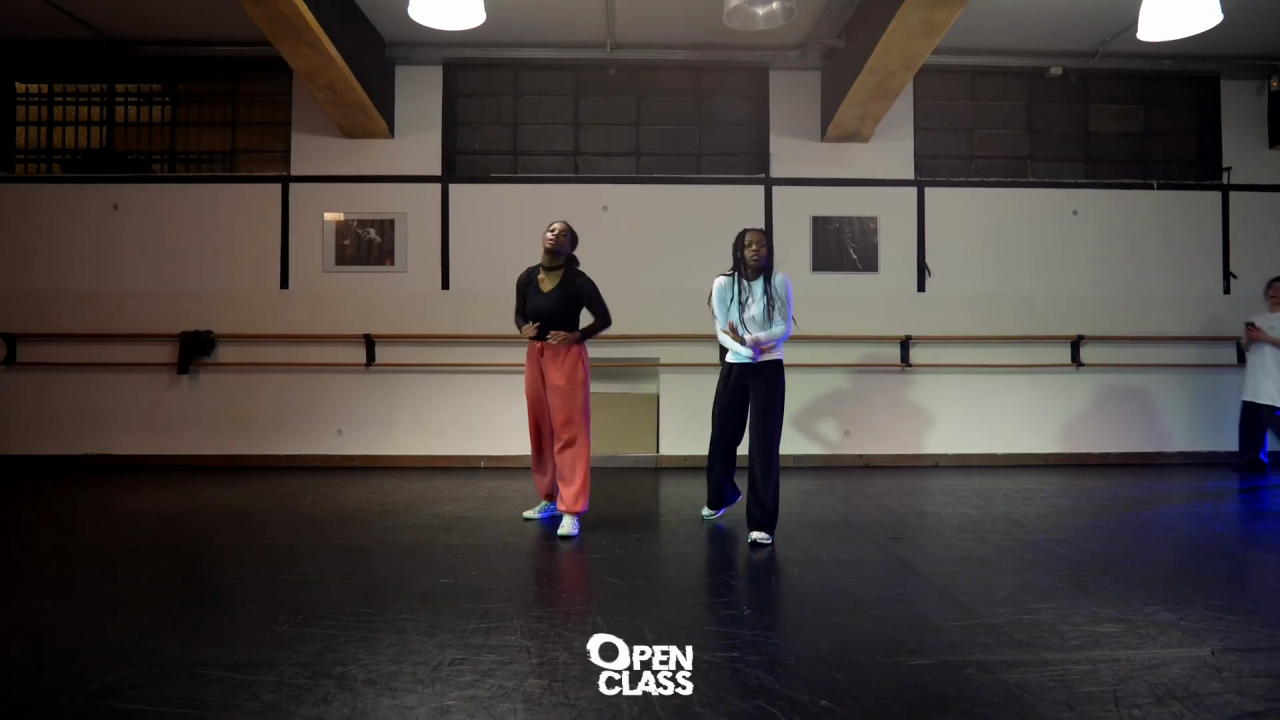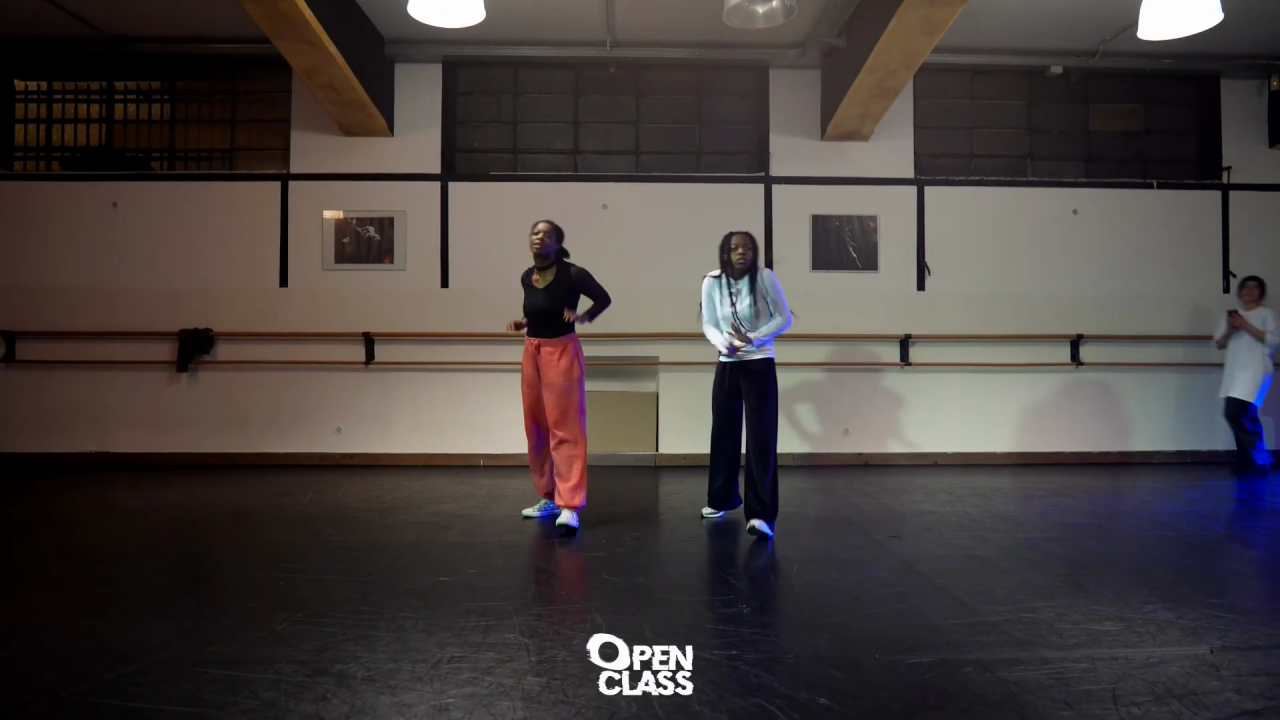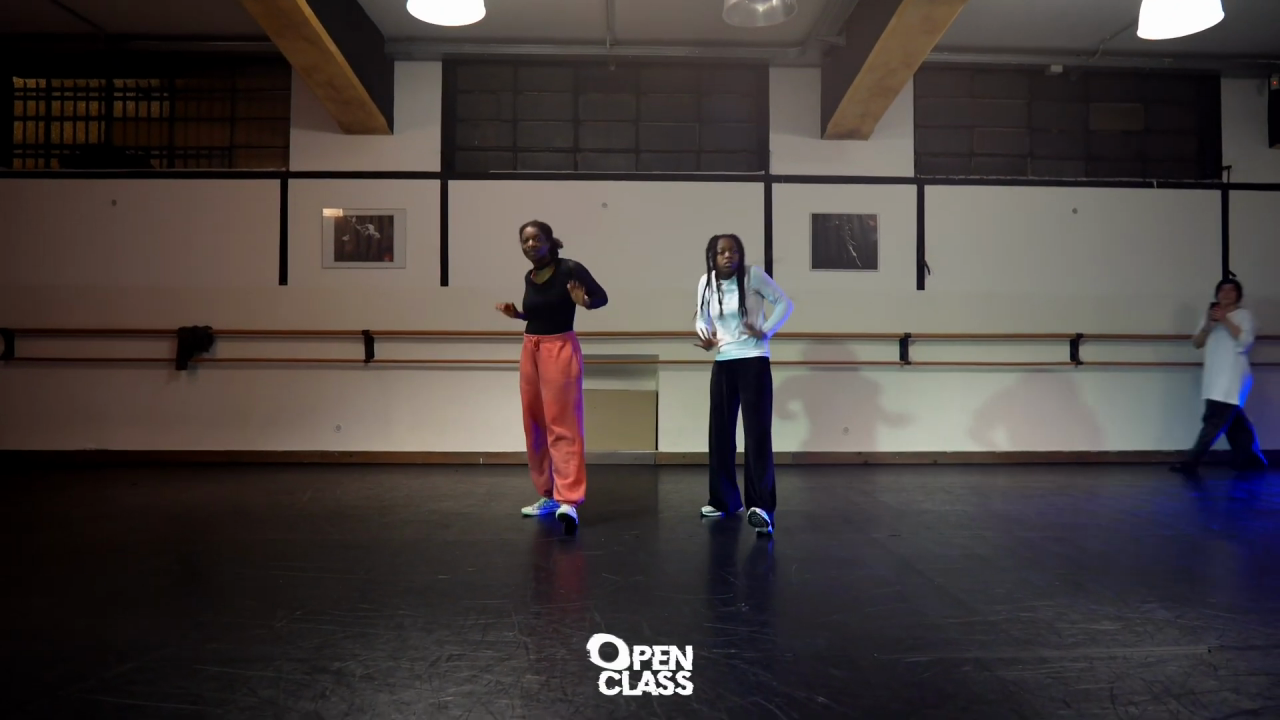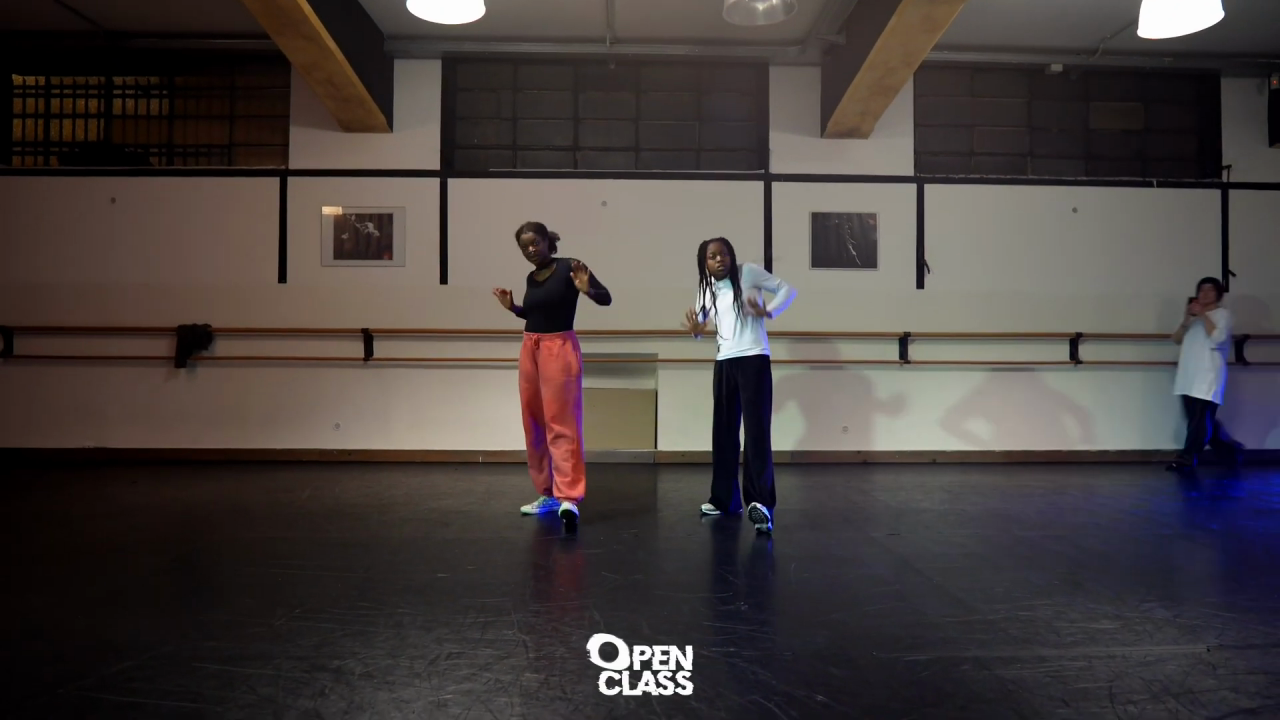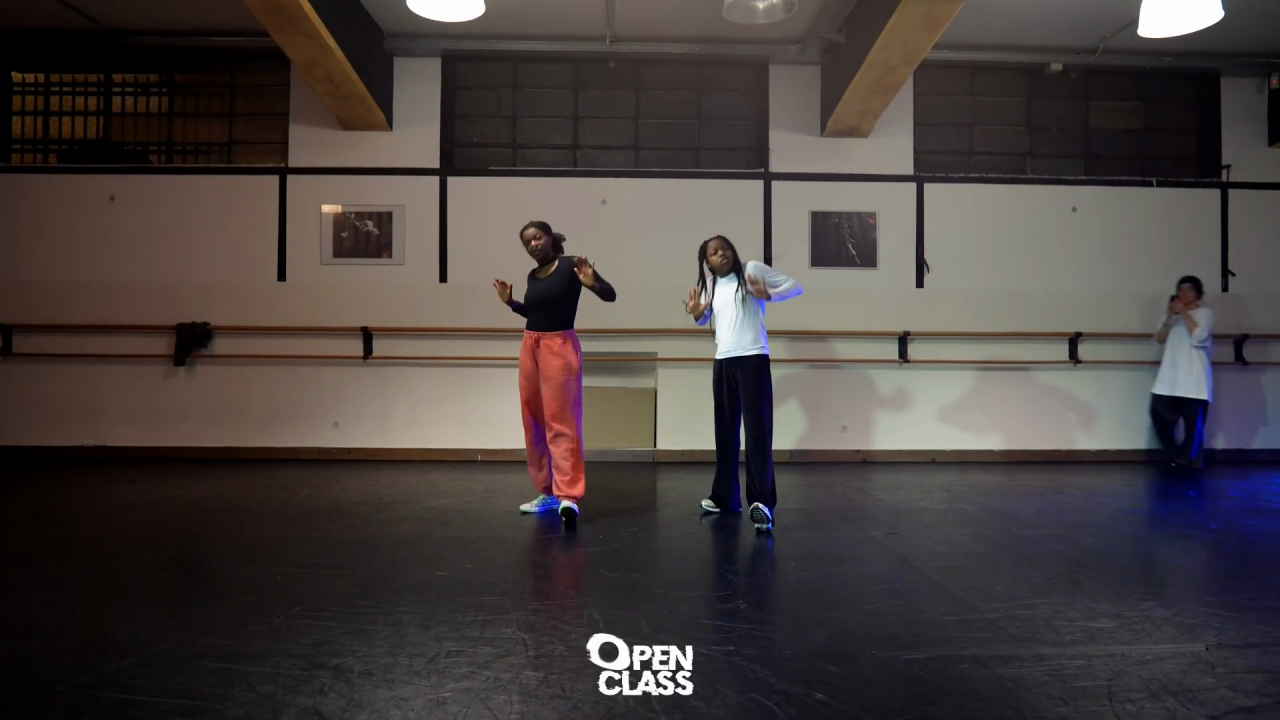
dt=0.2s
person 1, frame 1
left shoulder: (579, 281)
right shoulder: (526, 278)
left elbow: (604, 320)
left wrist: (575, 336)
right wrist: (525, 329)
left hip: (567, 358)
right hip: (536, 358)
left knee: (569, 433)
right knee: (540, 431)
left ankle: (570, 510)
right ankle: (549, 498)
person 1, frame 2
left shoulder: (573, 274)
right shoulder: (527, 277)
left elbow: (604, 300)
left wrist: (583, 317)
right wrist: (522, 323)
left hip: (563, 353)
right hip: (532, 354)
left knee: (564, 429)
right knee: (537, 429)
left ankle: (570, 505)
right ankle: (548, 497)
person 1, frame 3
left shoulder: (570, 269)
right shoulder: (529, 277)
left elbow: (602, 297)
left wrist: (583, 301)
right wrist: (516, 314)
left hip: (561, 350)
right hip: (530, 351)
left knee: (562, 425)
right knee: (535, 426)
left ankle: (568, 500)
right ankle: (548, 495)
person 1, frame 4
left shoulder: (570, 268)
right shoulder: (531, 278)
left elbow: (606, 299)
left wrist: (587, 290)
right wrist: (513, 307)
left hip: (560, 348)
right hip: (530, 349)
left knee: (561, 424)
right knee: (534, 424)
left ankle: (568, 497)
right ankle: (548, 493)
person 1, frame 5
left shoulder: (572, 265)
right shoulder: (532, 276)
left elbow: (611, 295)
left wrist: (591, 284)
right wrist: (510, 302)
left hip: (560, 347)
right hip: (530, 348)
left knee: (561, 422)
right knee: (534, 422)
left ankle: (568, 496)
right ankle: (547, 491)
person 2, frame 1
left shoulder: (779, 281)
right shoulder: (723, 284)
left elbow: (784, 329)
right elbow: (722, 333)
left wrist: (749, 339)
right wrist: (747, 349)
left hip: (769, 370)
right hip: (734, 367)
left knee: (764, 444)
right knee: (722, 436)
left ankle: (762, 523)
right ankle: (720, 496)
person 2, frame 2
left shoulder: (765, 278)
right shoulder: (712, 283)
left elbow: (785, 319)
right elbow: (709, 325)
left wrist: (751, 339)
right wrist: (724, 346)
left hip: (760, 366)
right hip: (727, 366)
left knee: (760, 438)
right knee: (723, 434)
left ankle: (762, 515)
right ankle: (722, 499)
person 2, frame 3
left shoulder: (753, 275)
right shoulder: (706, 282)
left elbow: (784, 303)
right elbow: (702, 319)
left wrist: (764, 332)
right wrist: (706, 339)
left hip: (754, 363)
right hip: (723, 364)
left knee: (757, 433)
right knee: (720, 432)
left ankle: (761, 506)
right ankle: (724, 499)
person 2, frame 4
left shoulder: (749, 272)
right shoulder: (706, 286)
left elbow: (787, 290)
right elbow: (701, 318)
left wrist: (767, 312)
right wrist: (697, 329)
left hip: (754, 361)
right hip: (724, 363)
left knee: (756, 431)
right knee: (723, 431)
left ankle: (761, 502)
right ankle: (724, 498)
person 2, frame 5
left shoulder: (752, 269)
right shoulder: (710, 285)
left elbow: (795, 286)
right elbow: (705, 318)
left wrist: (769, 294)
right wrist: (697, 314)
left hip: (753, 360)
right hip: (723, 362)
left knee: (757, 429)
right knee: (725, 430)
left ankle: (762, 501)
right ankle: (725, 496)
person 3, frame 1
right shoulder: (1257, 318)
right elbow: (1247, 347)
right wrist: (1249, 340)
right hip: (1254, 379)
right knee: (1248, 421)
right ankle: (1251, 460)
person 3, frame 2
right shoulder: (1231, 316)
right elbow: (1219, 344)
left wrist: (1246, 326)
right wrist: (1228, 331)
left hip: (1254, 374)
right hip: (1234, 374)
left knee: (1234, 413)
right knee: (1246, 417)
left ankle: (1258, 458)
right ankle: (1250, 460)
person 3, frame 3
left shoulder: (1244, 315)
right shoulder: (1211, 316)
left elbow: (1247, 340)
right elbow: (1197, 343)
left wrist: (1225, 320)
right wrist: (1207, 326)
left hip: (1232, 376)
right hip: (1214, 376)
left knee: (1214, 418)
right knee: (1233, 419)
left ankle: (1192, 460)
right ankle: (1251, 459)
person 3, frame 4
left shoulder: (1223, 314)
right shoulder: (1190, 314)
left elbow: (1218, 338)
right elbow: (1176, 339)
left wrist: (1203, 316)
right wrist: (1186, 320)
left hip: (1209, 375)
right hip: (1189, 374)
left knee: (1199, 419)
right knee: (1199, 418)
left ankle: (1186, 459)
right ankle: (1229, 447)
person 3, frame 5
left shoulder: (1205, 313)
right shoulder: (1172, 314)
left elbow: (1199, 337)
right elbow: (1159, 339)
left wrist: (1185, 313)
right wrist: (1168, 318)
left hip: (1194, 375)
right hip: (1170, 374)
left knee: (1193, 419)
right knee: (1158, 411)
left ankle: (1188, 459)
right ankle: (1174, 452)
